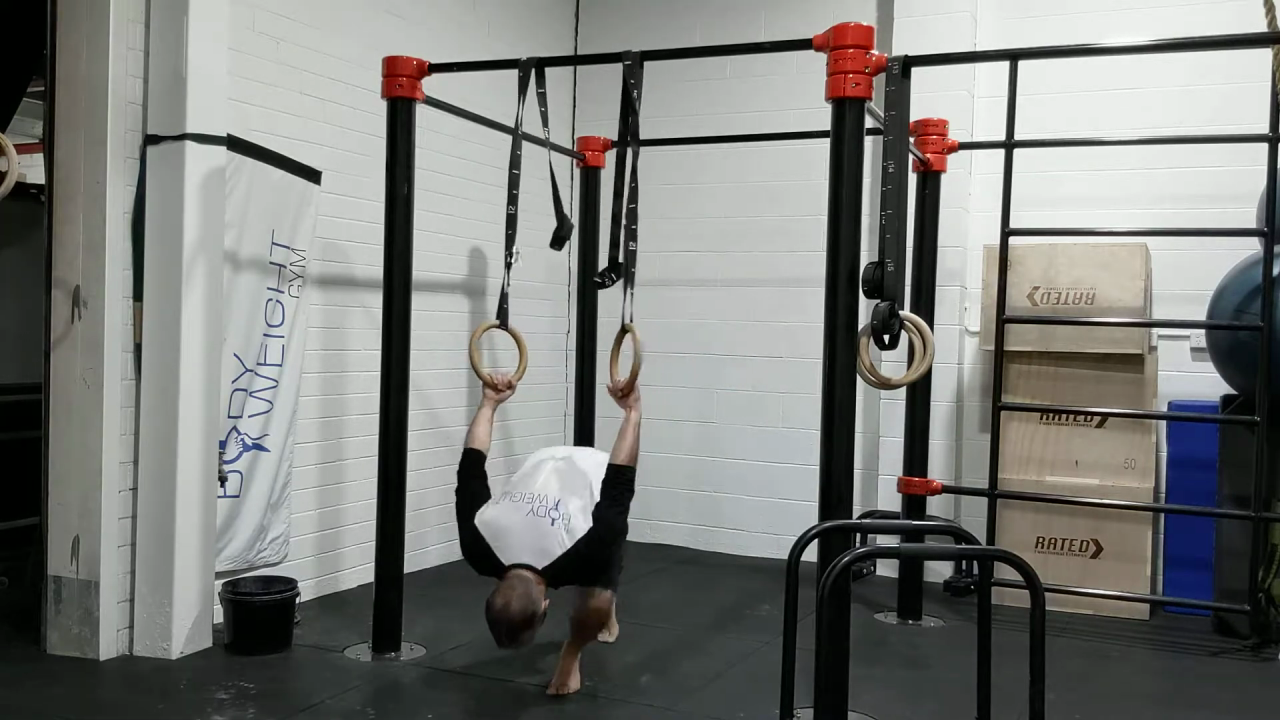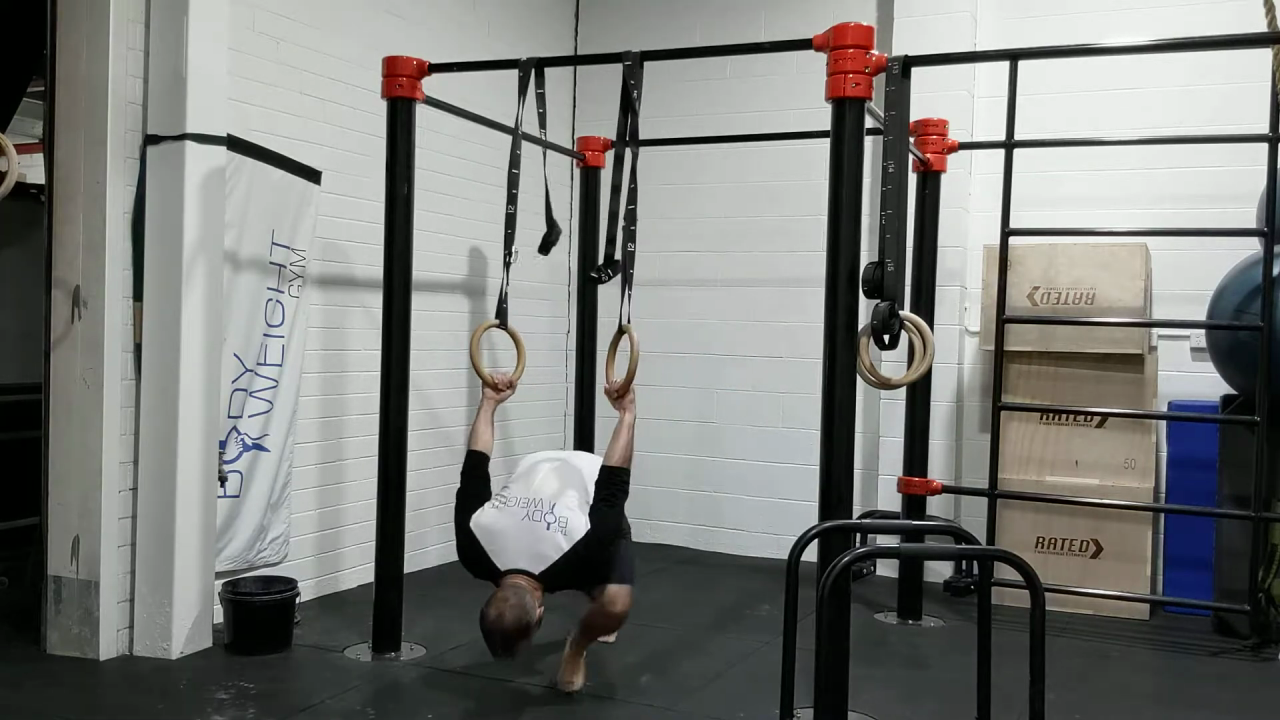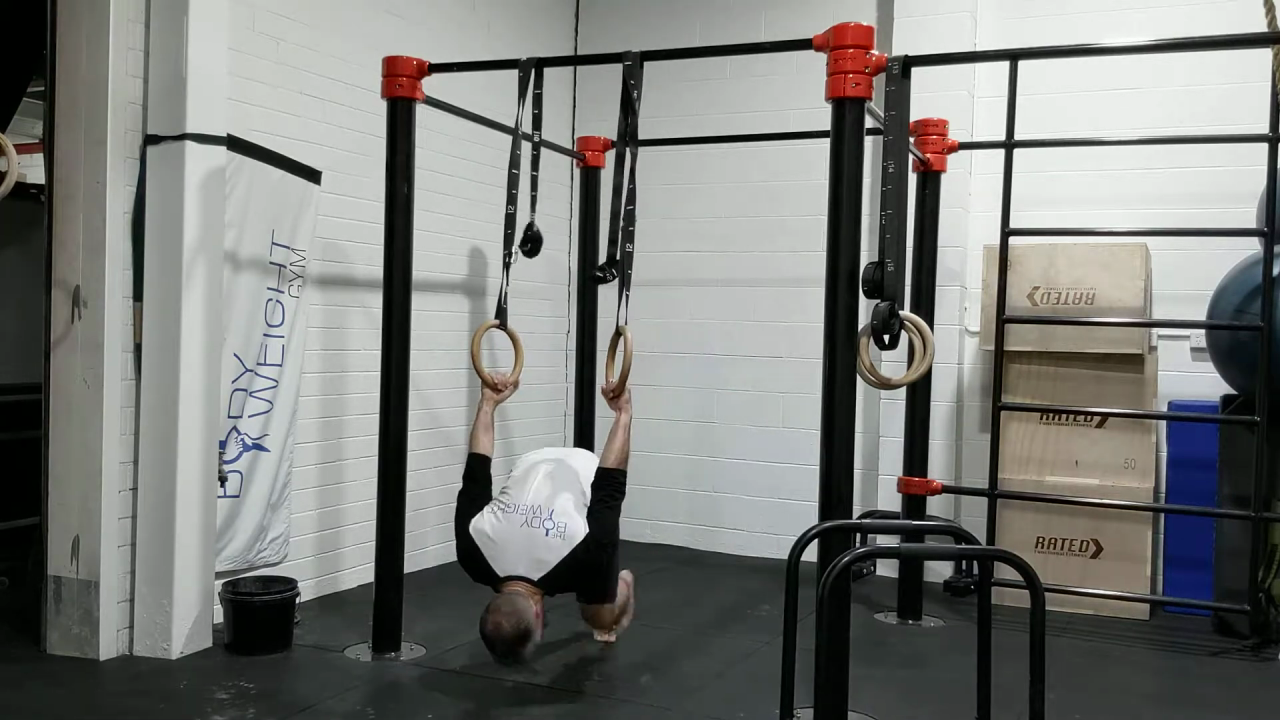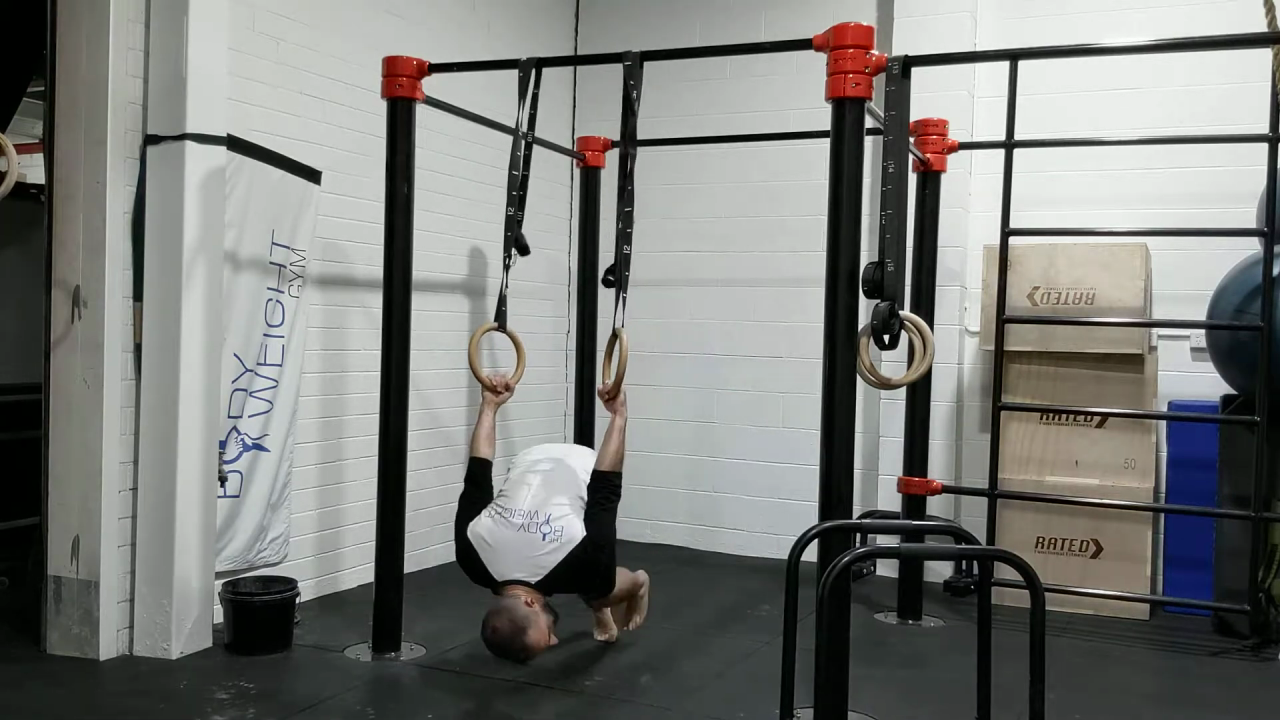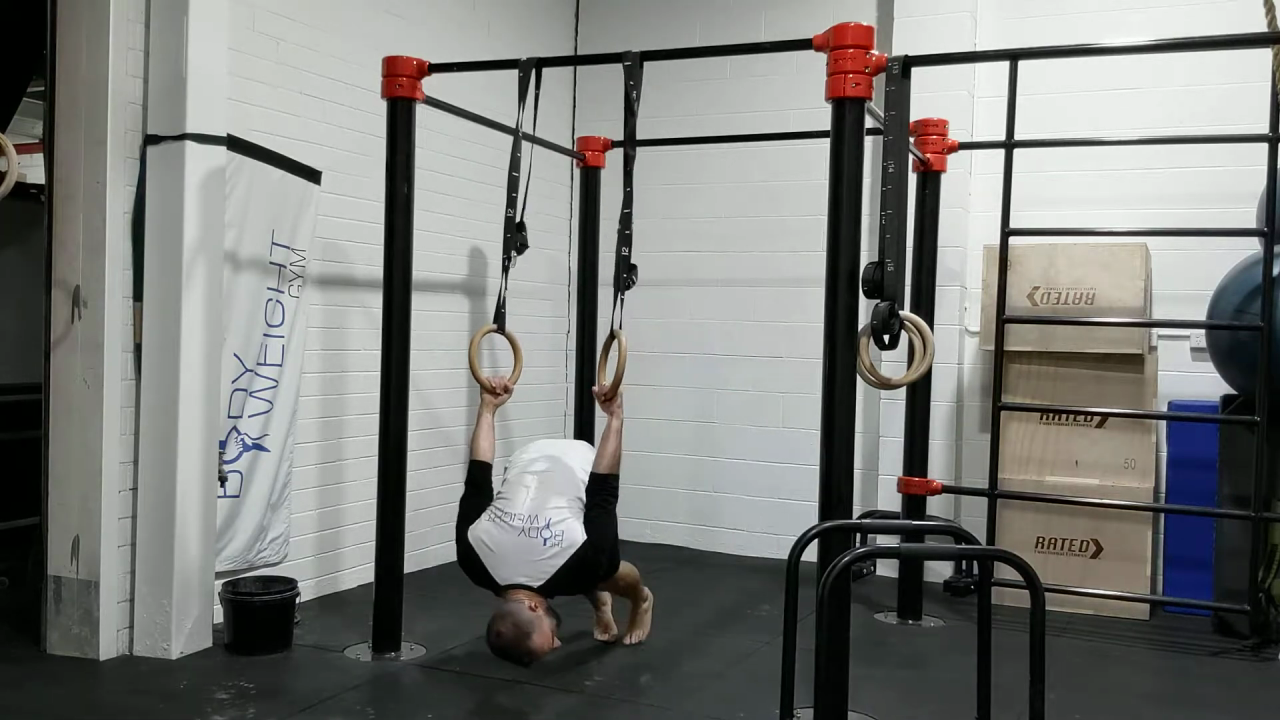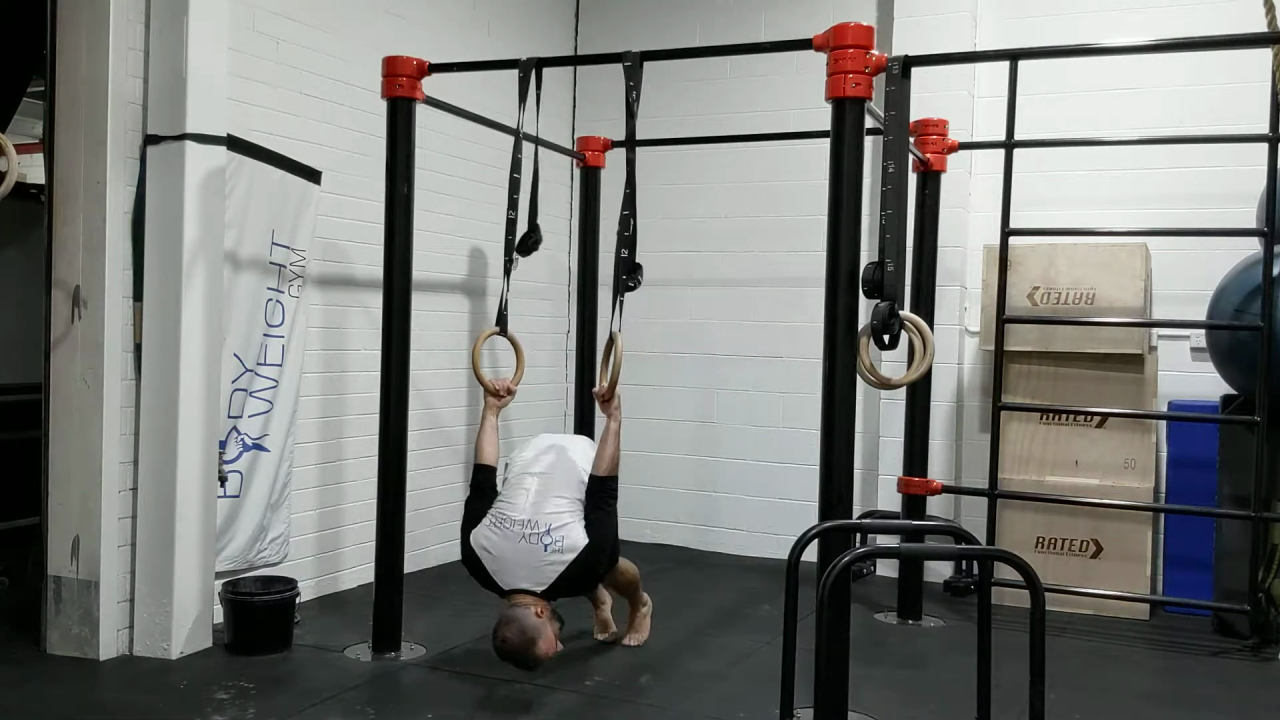
dt=0.2s
person 1, frame 1
left shoulder: (576, 555)
right shoulder: (479, 548)
left elbow: (618, 490)
right elbow: (470, 472)
left wrist: (632, 412)
right wrist: (488, 403)
left hip: (596, 474)
left knee: (598, 602)
left ankle: (570, 655)
right ankle: (595, 586)
person 1, frame 2
left shoulder: (582, 558)
right shoulder: (477, 551)
left elbow: (612, 491)
right elbow: (473, 476)
left wrist: (627, 415)
right wrist: (487, 403)
left hip: (590, 475)
left knee: (615, 604)
left ankle: (578, 647)
person 1, frame 3
right shoulder: (475, 556)
left elbow: (610, 488)
right elbow: (475, 479)
left wrist: (624, 414)
right wrist: (488, 404)
left hip: (587, 474)
left knee: (600, 614)
left ankle: (622, 587)
person 1, frame 4
right shoulder: (474, 559)
left elbow: (605, 490)
right elbow: (477, 481)
left wrist: (619, 416)
right wrist: (489, 407)
left hip: (582, 469)
left knee: (600, 591)
left ankle: (638, 587)
right ankle: (601, 608)
person 1, frame 5
right shoulder: (476, 560)
left elbow: (603, 492)
right elbow: (477, 483)
left wrist: (615, 418)
right wrist: (487, 409)
left hip: (579, 464)
right hip: (531, 459)
left knee: (605, 574)
left ankle: (641, 600)
right ankle: (600, 603)
person 1, frame 6
right shoulder: (481, 561)
left elbow: (603, 494)
right elbow: (481, 485)
left wrist: (613, 419)
right wrist: (491, 411)
left hip: (580, 459)
right hip: (533, 456)
left knee: (607, 566)
left ankle: (640, 605)
right ankle: (599, 602)
